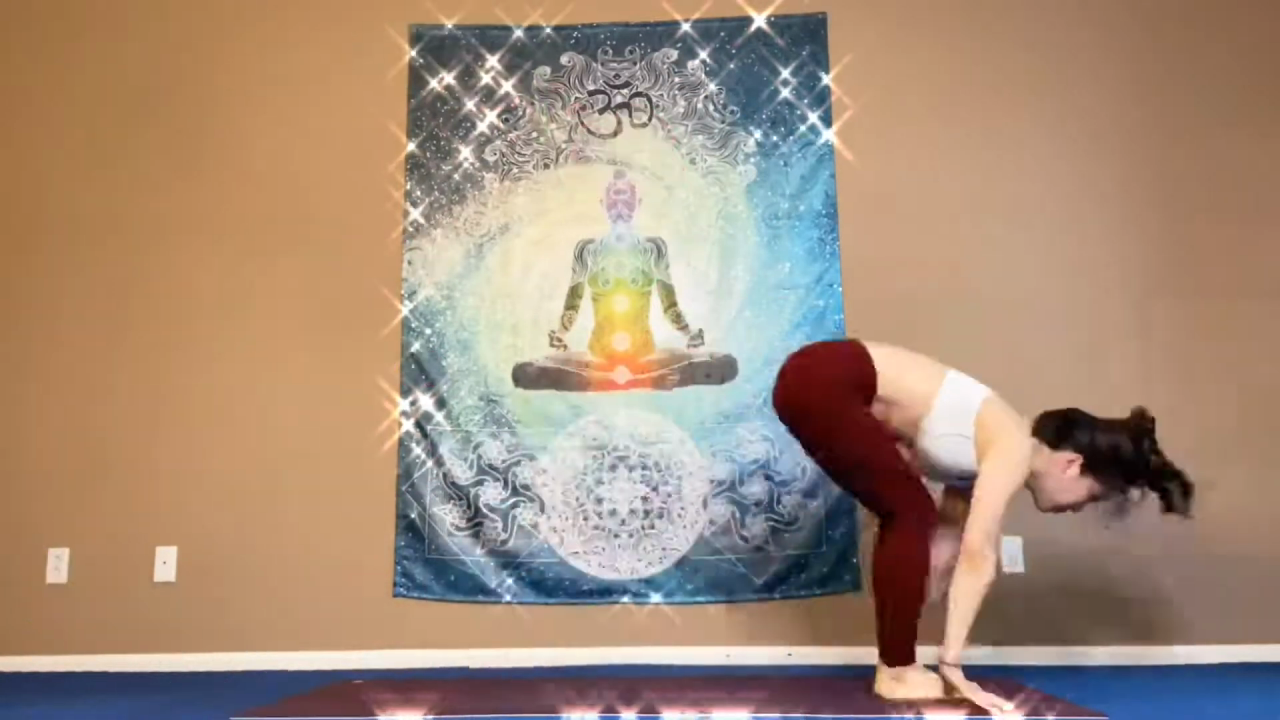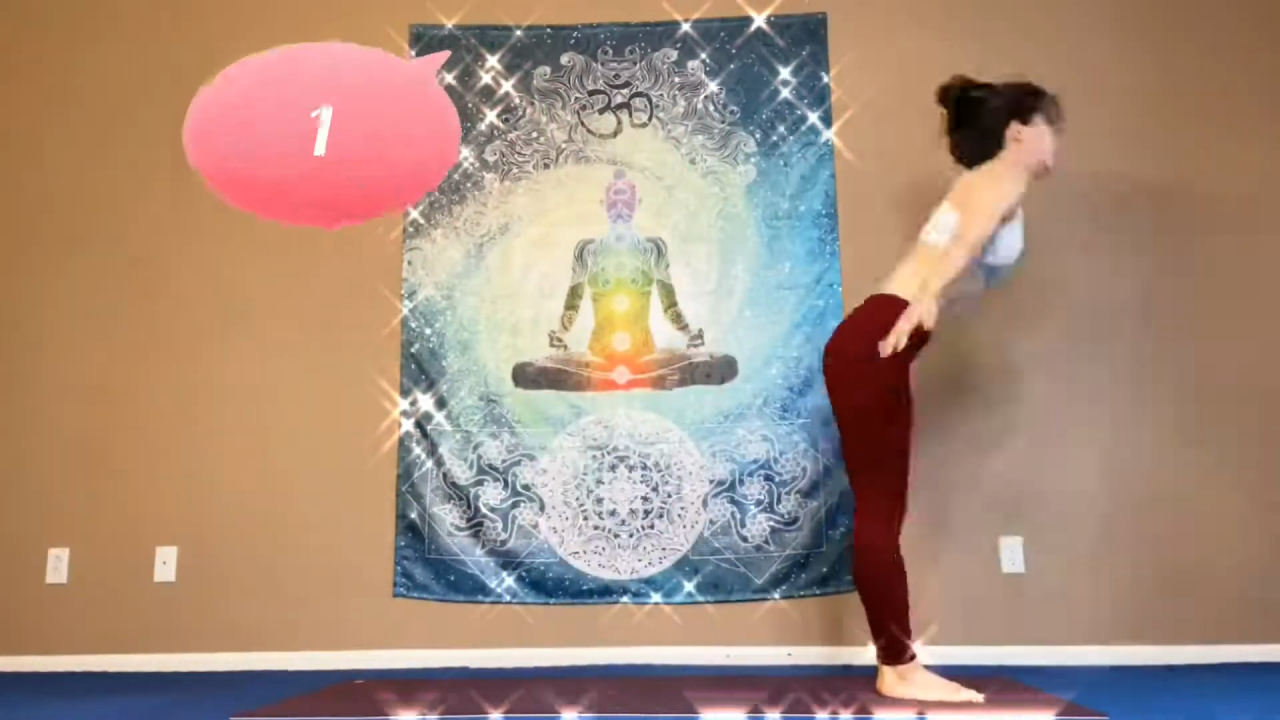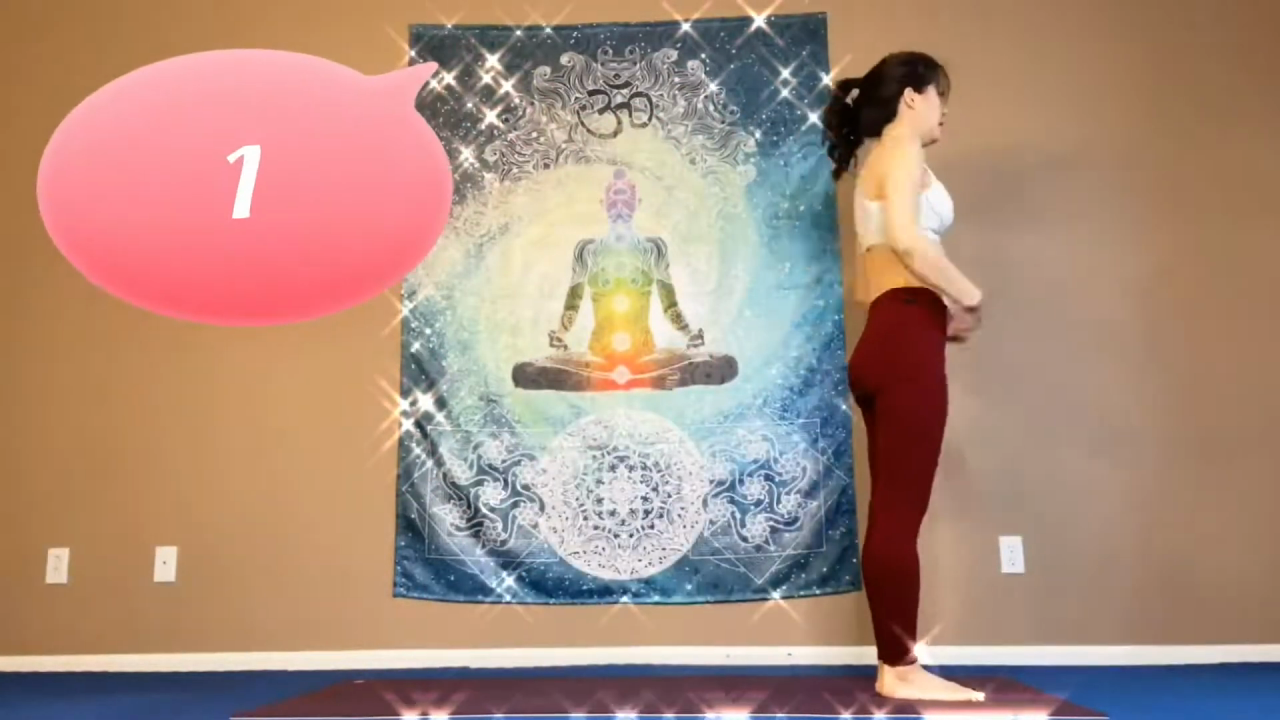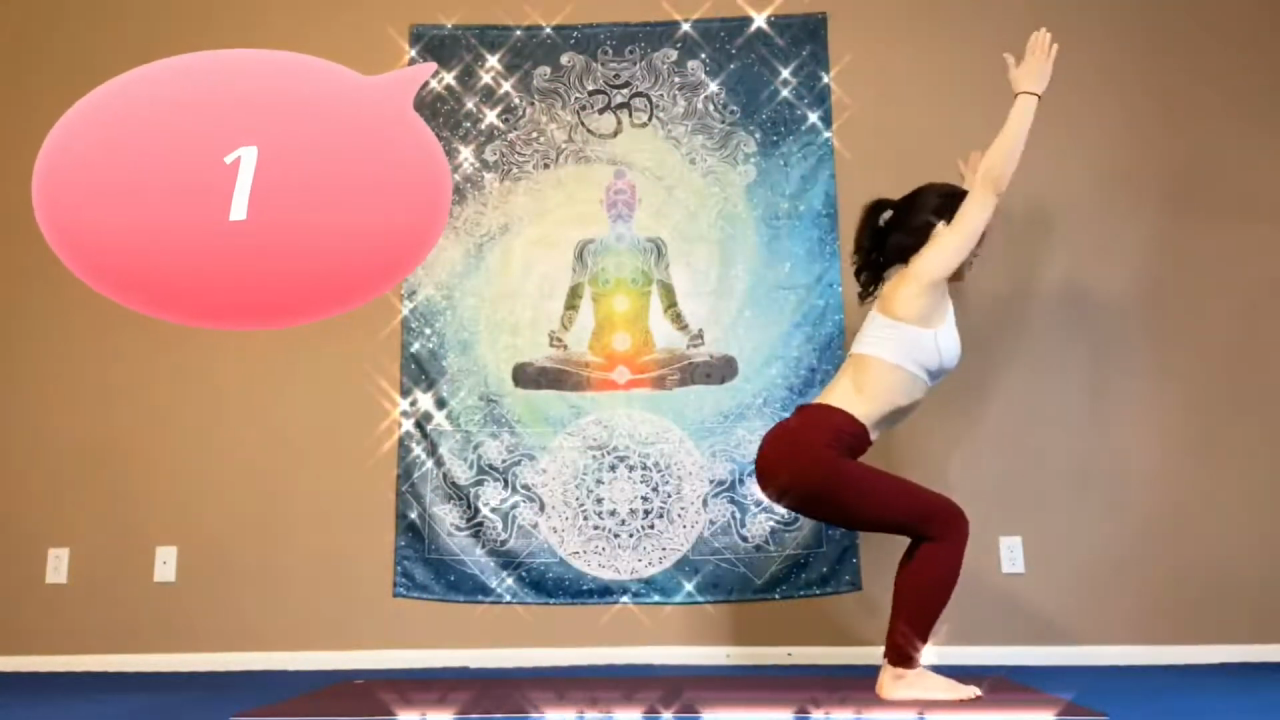
dt=0.3s
person 1, frame 1
left shoulder: (998, 447)
right shoulder: (1012, 449)
right elbow: (975, 563)
right wrist: (951, 663)
left hip: (829, 376)
right hip: (825, 380)
left knee: (903, 514)
right knee: (912, 514)
left ankle: (898, 668)
right ankle: (897, 671)
person 1, frame 2
left shoulder: (989, 185)
right shoulder: (1003, 179)
right elbow: (964, 240)
right wrist: (926, 299)
left hip: (876, 344)
right hip: (876, 340)
left knee: (879, 516)
right knee: (879, 520)
left ankle: (897, 664)
right ankle: (898, 668)
person 1, frame 3
left shoulder: (877, 165)
right shoulder: (902, 151)
right elbow: (907, 239)
left wrist: (948, 301)
right wrist: (966, 294)
left hip: (886, 343)
right hip: (905, 339)
left knee: (893, 516)
right knee: (899, 517)
left ankle: (898, 665)
right ankle: (899, 670)
person 1, frame 4
left shoulder: (916, 291)
right shoulder: (919, 279)
right elbow: (994, 188)
left wrist: (969, 193)
right wrist: (1029, 92)
left hip: (802, 454)
right hip: (805, 453)
left knee: (935, 529)
right knee: (944, 525)
left ankle: (901, 667)
right ankle: (901, 672)
person 2, frame 1
left shoulder: (654, 249)
right shoulder: (587, 250)
left elbow: (670, 304)
right elbow: (572, 304)
left wrist: (689, 335)
right wrist: (559, 338)
left hip: (646, 355)
right hip: (599, 356)
left knee: (725, 365)
right knee: (525, 372)
person 2, frame 2
left shoulder: (654, 248)
right shoulder: (587, 250)
left elbow: (670, 305)
right elbow: (572, 304)
left wrist: (690, 335)
right wrist: (558, 338)
left hip: (646, 355)
right hip: (598, 357)
left knee: (725, 365)
right knee: (524, 372)
person 2, frame 3
left shoulder: (654, 248)
right shoulder: (587, 250)
left elbow: (670, 305)
right elbow: (572, 304)
left wrist: (691, 335)
right wrist: (559, 338)
left hip: (646, 355)
right hip: (598, 355)
left knee: (725, 366)
right knee: (524, 372)
person 2, frame 4
left shoulder: (654, 248)
right shoulder: (587, 250)
left elbow: (670, 305)
right elbow: (572, 304)
left wrist: (690, 335)
right wrist: (559, 338)
left hip: (645, 355)
right hip: (598, 355)
left knee: (725, 366)
right knee: (525, 373)
